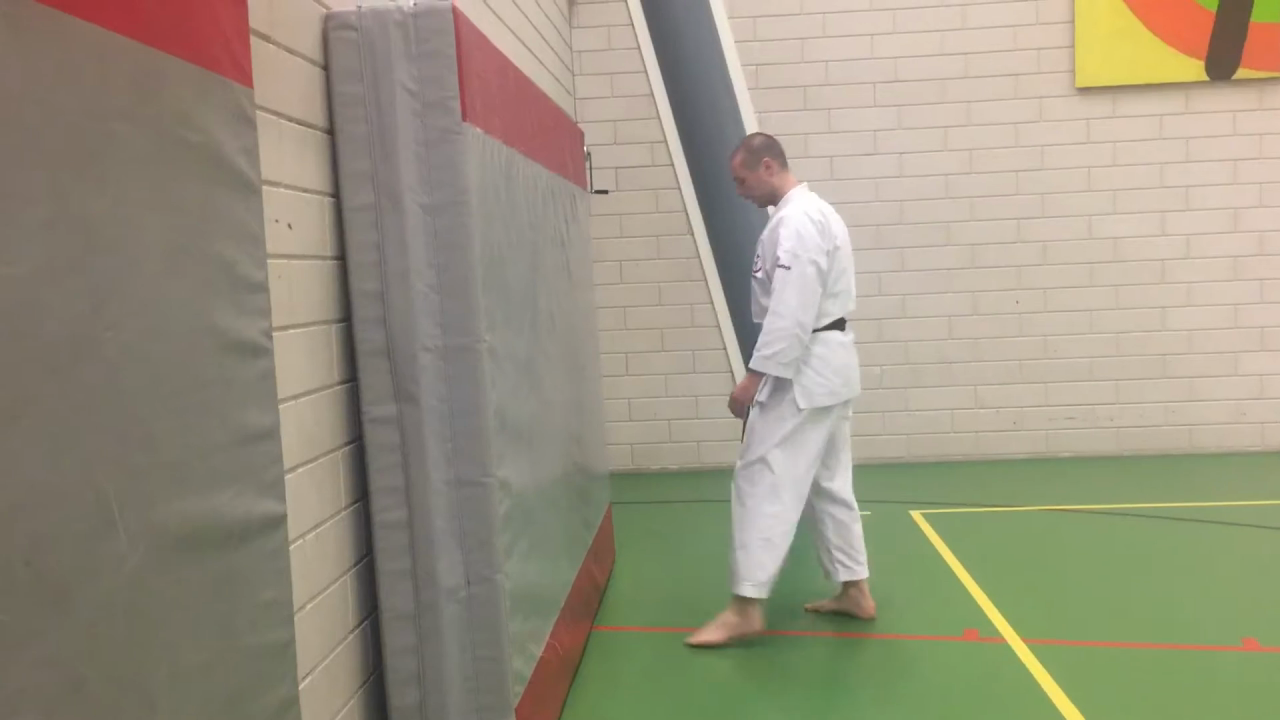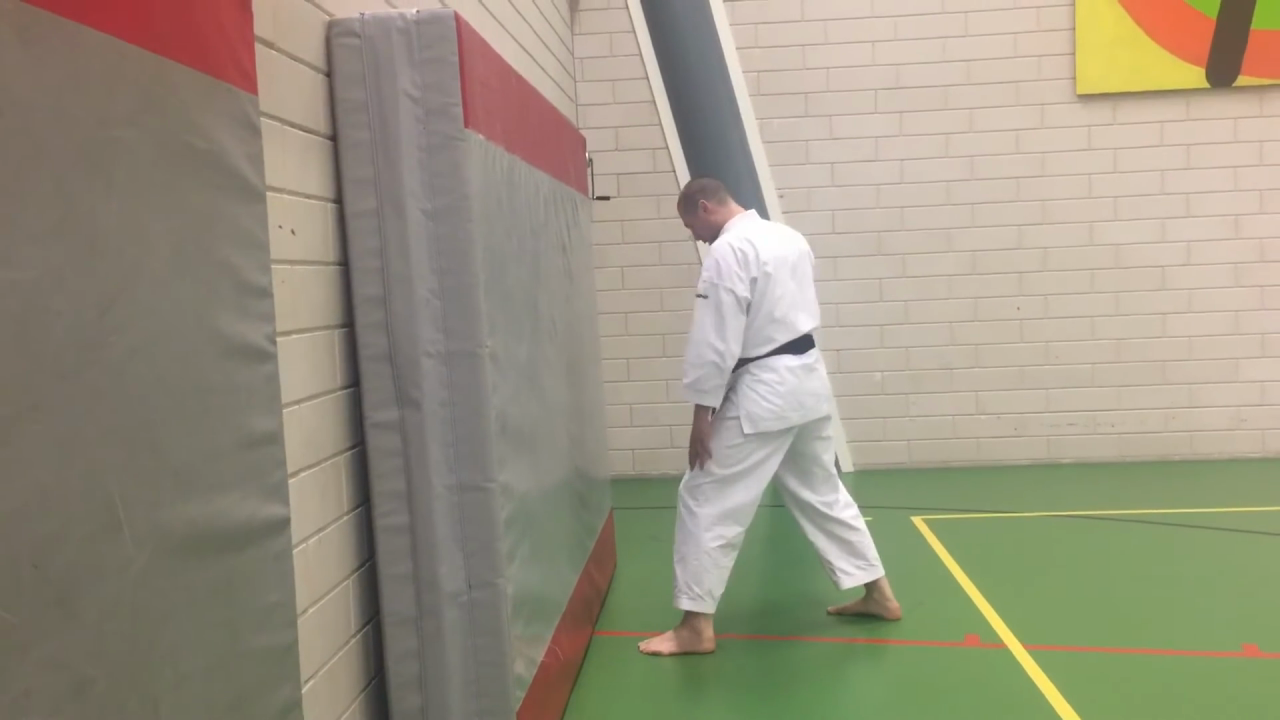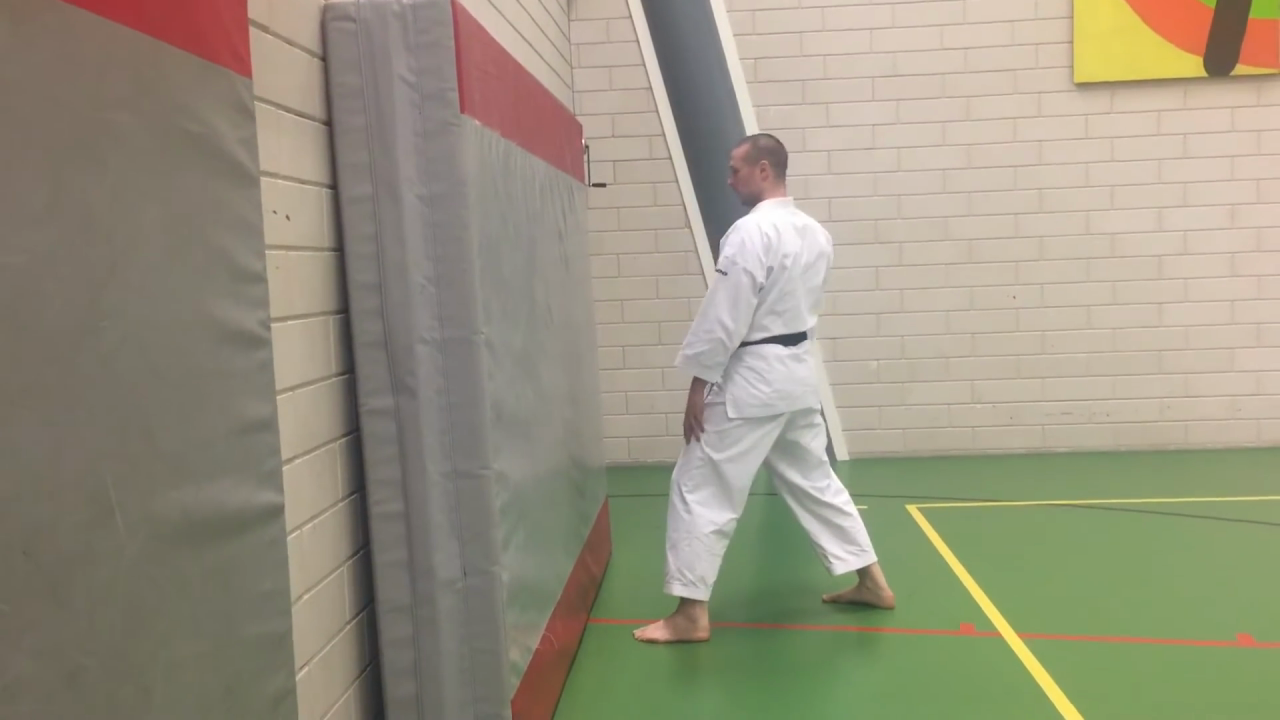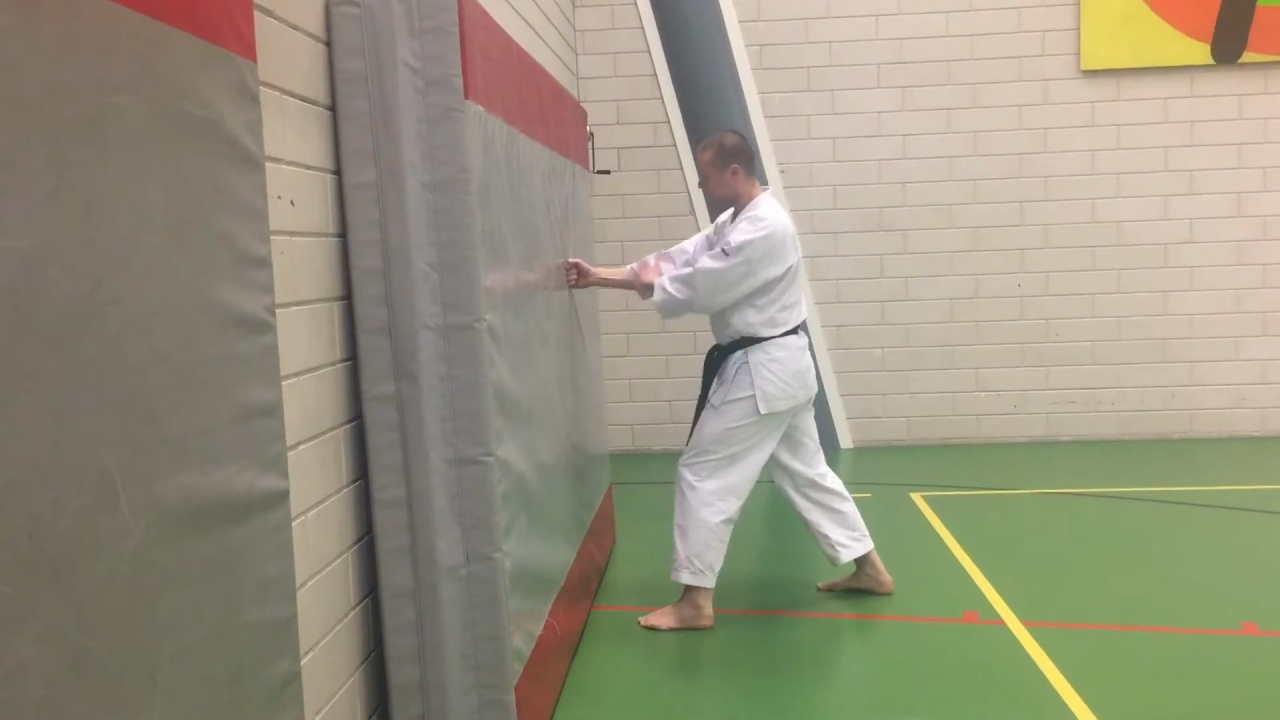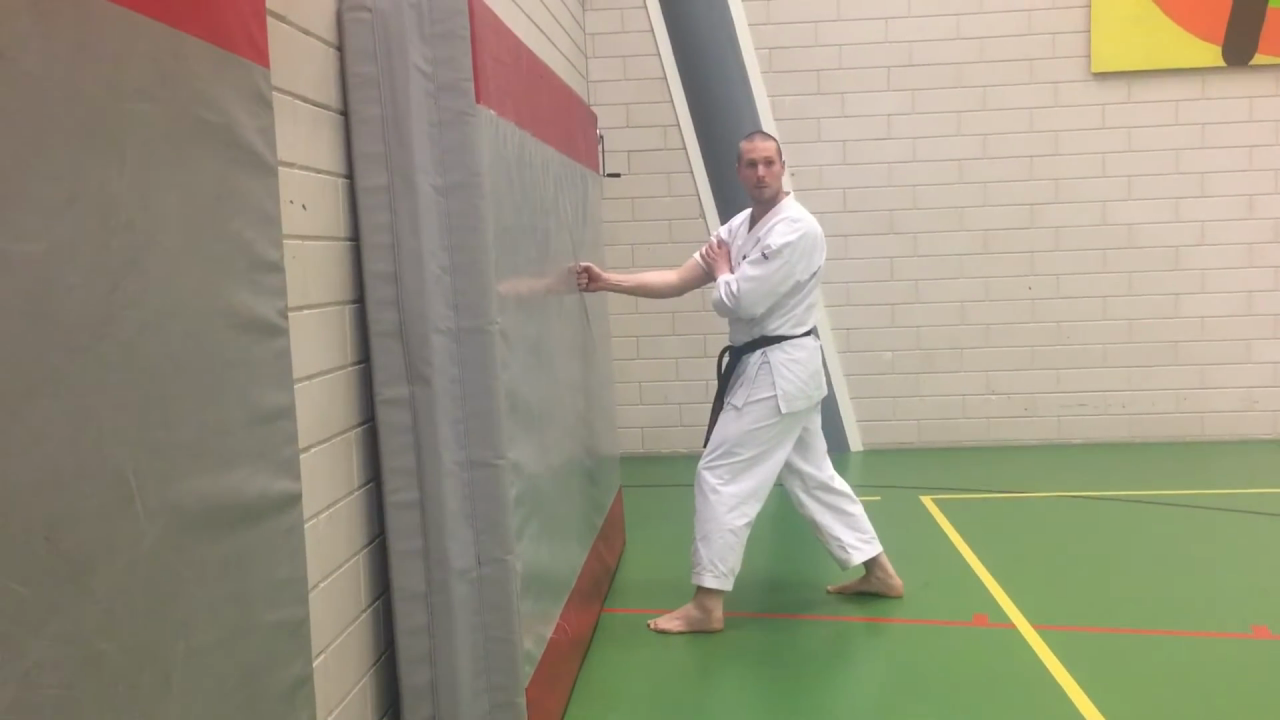
dt=1s
person 1, frame 1
left shoulder: (794, 221)
right shoulder: (818, 212)
left elbow: (789, 314)
left wrist: (755, 377)
right wrist: (765, 374)
left hip: (808, 368)
right hip: (832, 361)
left knee: (764, 481)
right knee: (831, 482)
left ankle: (745, 606)
right ankle: (855, 591)
person 1, frame 2
left shoulder: (727, 251)
right shoulder: (789, 238)
left elbow: (715, 343)
left wrist: (701, 416)
left hip: (763, 389)
right hip: (807, 379)
left knee: (706, 501)
right knee: (822, 492)
left ankle: (696, 625)
right ankle: (878, 593)
person 1, frame 3
left shoulder: (751, 232)
right shoulder: (816, 233)
left elbow: (722, 318)
left wrist: (698, 386)
left hip: (751, 378)
right hip: (797, 373)
left knee: (700, 488)
right knee: (814, 481)
left ankle: (690, 613)
right ankle: (871, 581)
person 1, frame 4
left shoulder: (764, 229)
right shoulder: (735, 222)
left elbow: (697, 289)
right elbow: (675, 260)
left wrist: (654, 282)
right wrist: (599, 276)
left hip: (760, 373)
right hip: (780, 366)
left knee: (703, 474)
right knee: (806, 472)
left ankle: (694, 601)
right ankle: (868, 568)
person 1, frame 5
left shoulder: (796, 230)
right shoulder: (739, 227)
left elbow: (736, 300)
right elbow: (678, 280)
left wrist: (722, 270)
right wrist: (608, 281)
left hip: (776, 371)
right hip: (777, 368)
left knee: (720, 477)
right knee: (812, 475)
left ankle: (706, 604)
right ankle: (878, 571)
